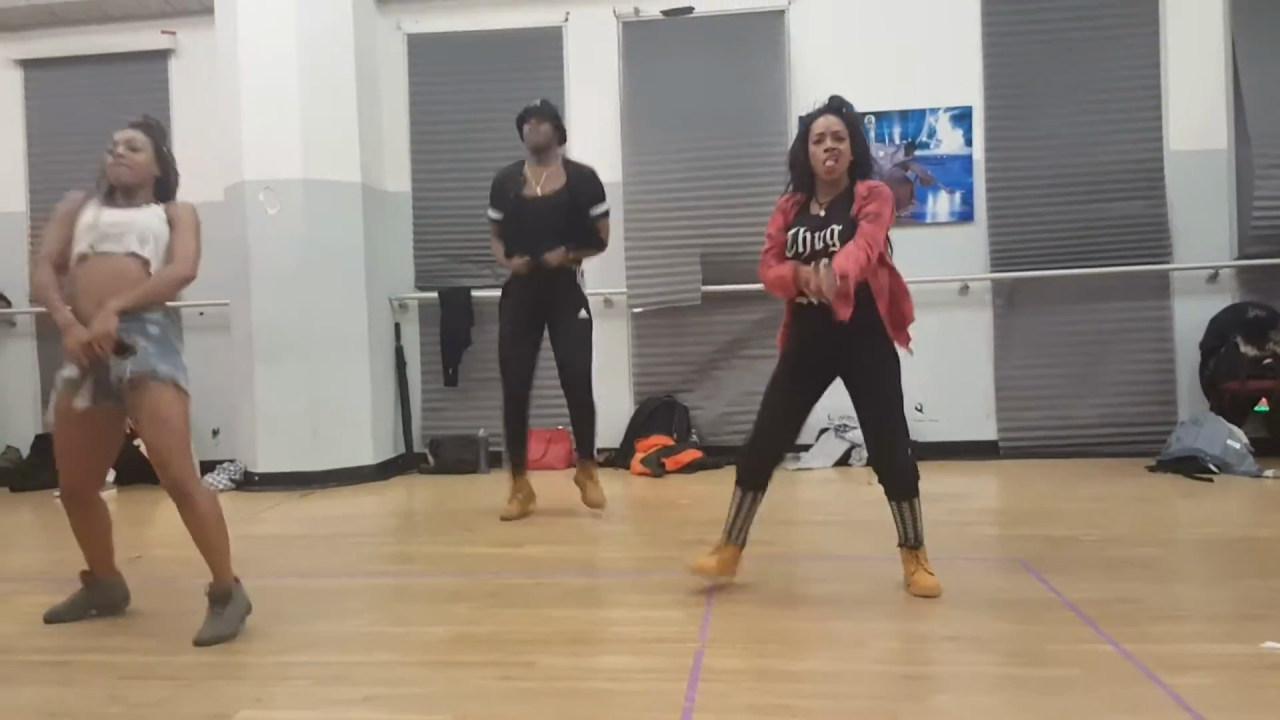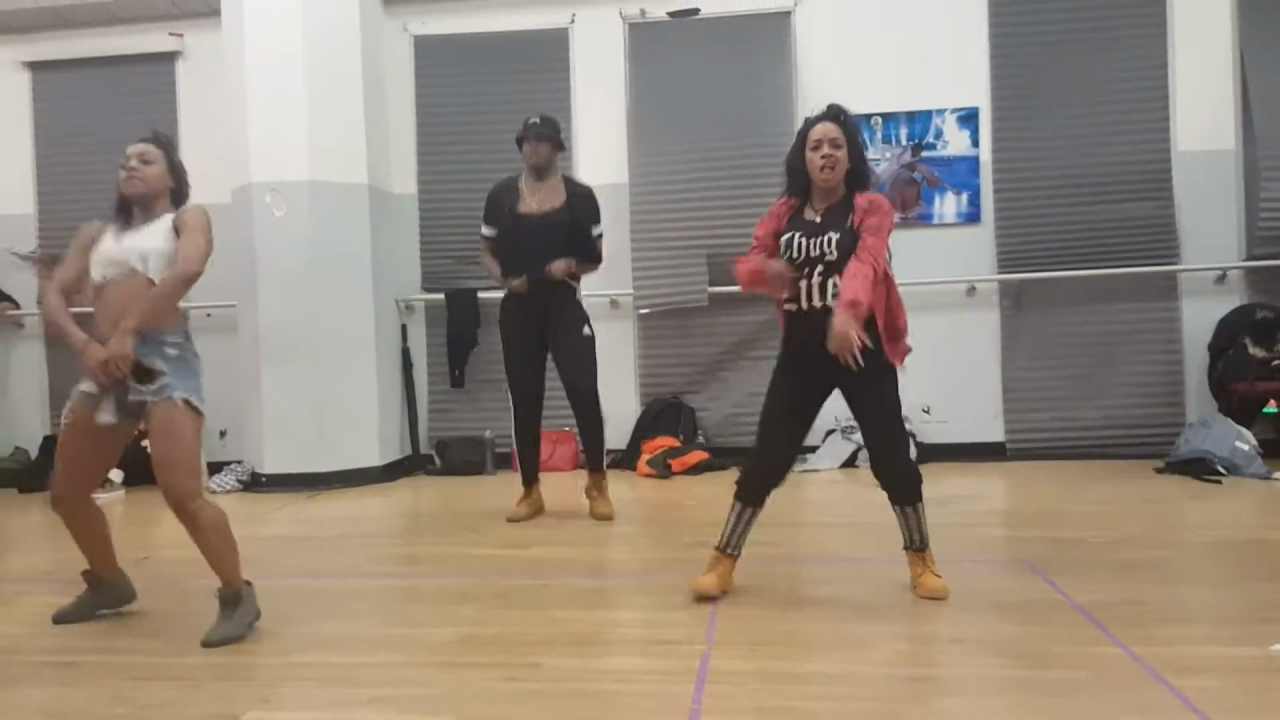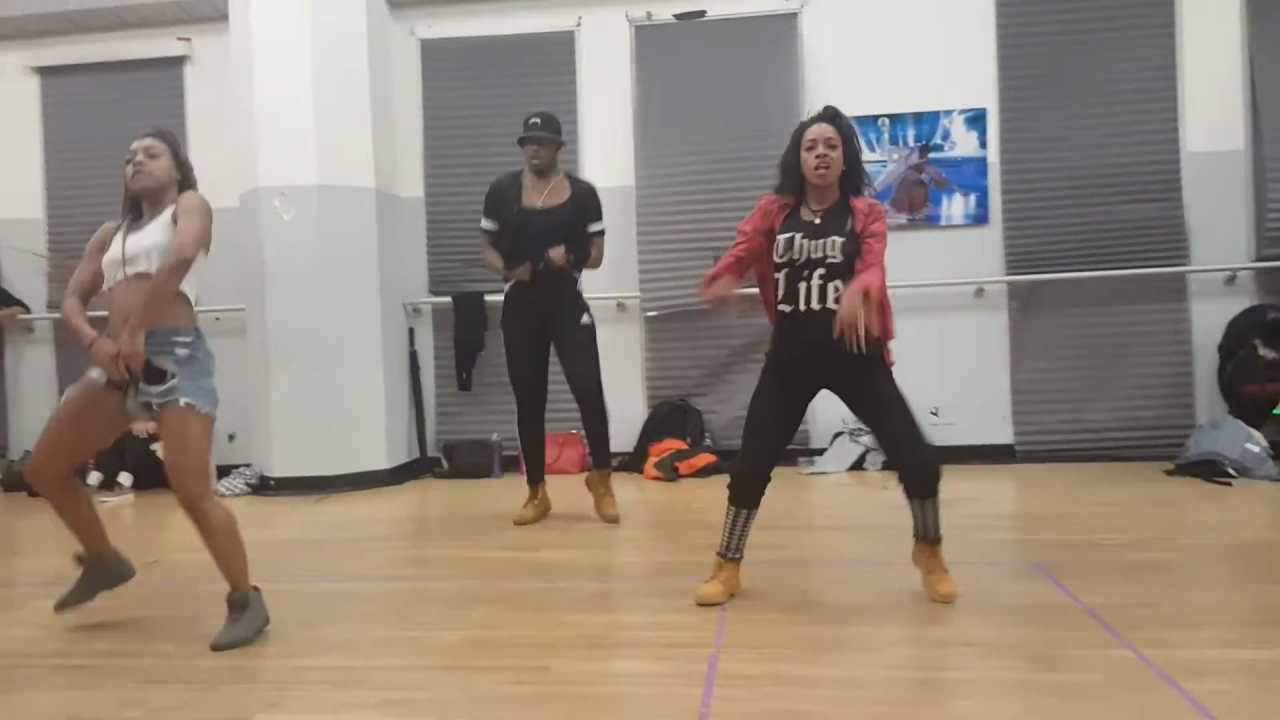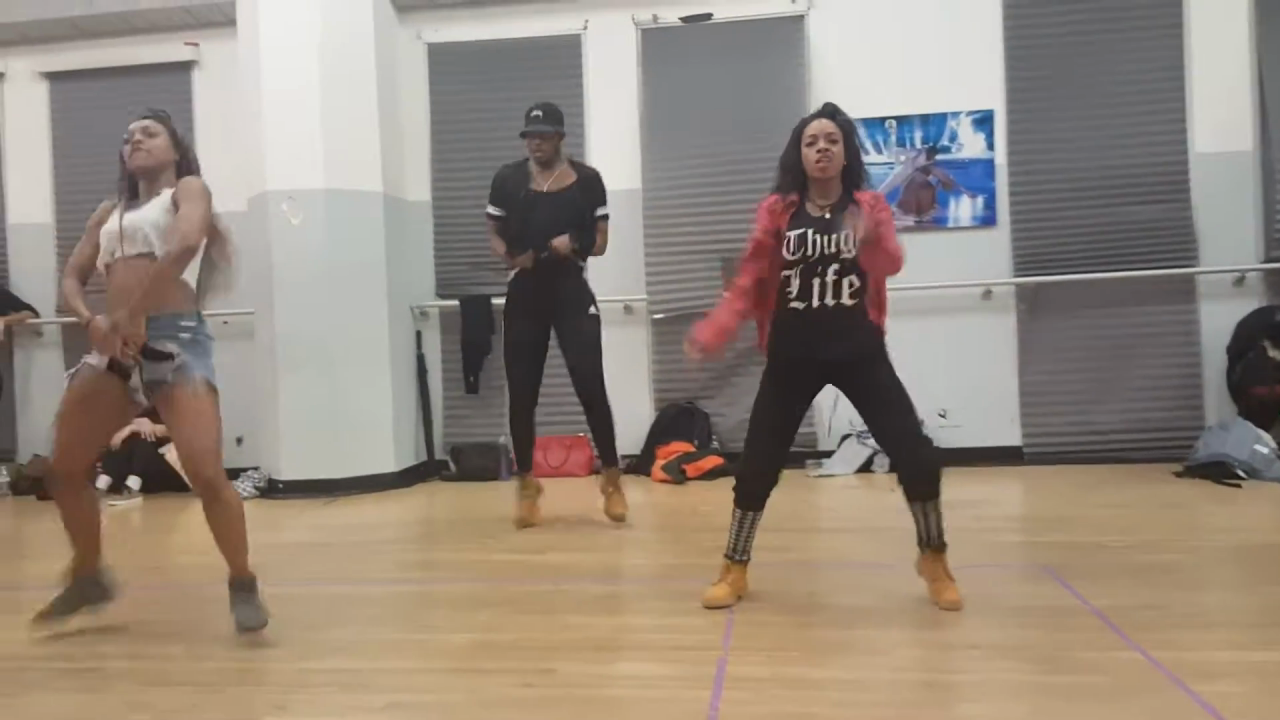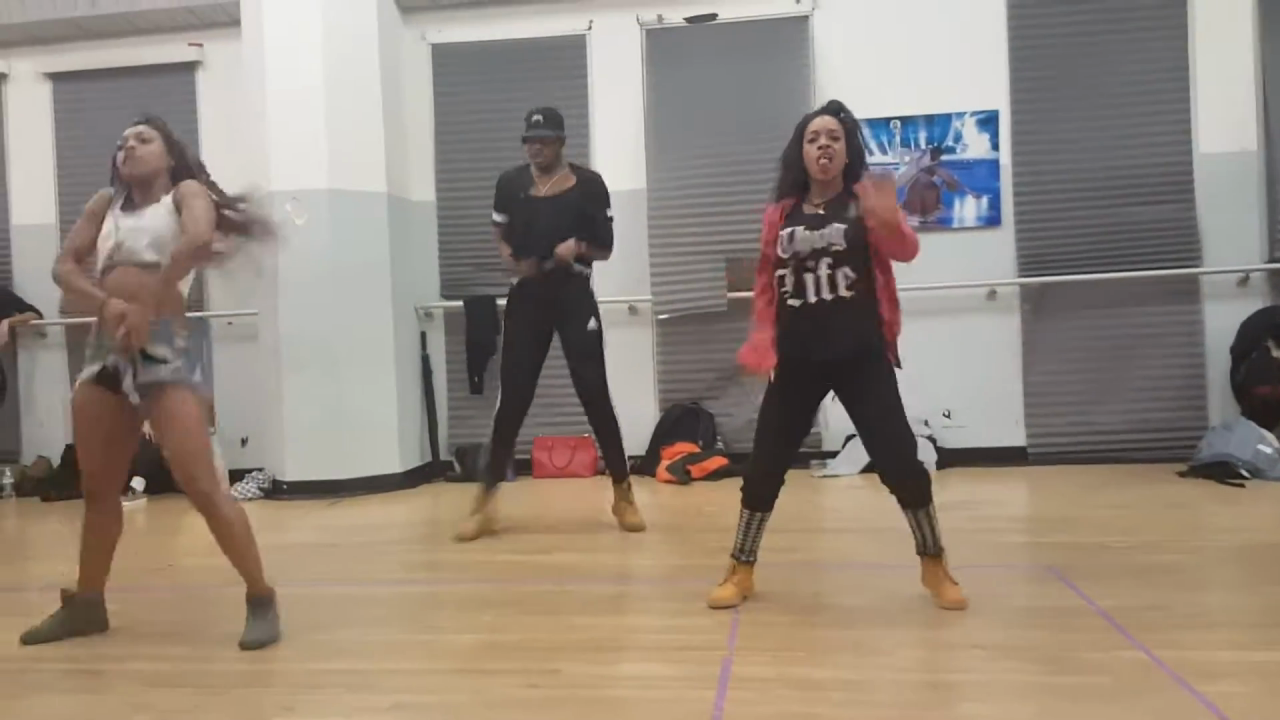
dt=0.1s
person 1, frame 1
left shoulder: (176, 212)
right shoulder: (77, 206)
left elbow: (183, 270)
right elbow: (44, 273)
left wrist: (114, 310)
right wrist: (70, 326)
left hip: (145, 340)
right hip: (86, 351)
left knee: (177, 476)
right knee: (76, 487)
left ankle: (228, 593)
right ankle: (104, 584)
person 1, frame 2
left shoulder: (190, 217)
right shoulder: (96, 235)
left elbow: (187, 272)
right elbow: (54, 299)
left wrist: (128, 333)
right wrist: (86, 345)
left hip: (166, 357)
right hip: (108, 367)
left knee: (181, 493)
right knee: (66, 492)
left ankle: (237, 597)
right ankle: (107, 580)
person 1, frame 3
left shoulder: (190, 206)
right shoulder: (111, 233)
left elbow: (181, 256)
right elbow: (72, 298)
left wrist: (137, 331)
right wrist: (95, 341)
left hip: (174, 355)
right hip: (115, 364)
left knee: (193, 493)
right knee: (42, 467)
left ankle: (246, 601)
right ankle: (103, 560)
person 1, frame 4
left shoulder: (188, 190)
right shoulder: (109, 208)
left elbow: (186, 240)
right elbow: (71, 279)
left wrist: (138, 312)
right wrist: (92, 319)
left hip: (174, 339)
right hip: (111, 344)
left knee: (205, 471)
right knee: (65, 471)
left ankle: (244, 588)
right ankle: (88, 577)
person 1, frame 5
left shoulder: (189, 191)
right shoulder: (104, 204)
left elbow: (198, 239)
right elbow: (64, 265)
left wrist: (146, 307)
right wrist: (105, 302)
left hip: (164, 349)
right hip: (106, 352)
left knee: (199, 484)
right knee: (99, 492)
left ankle: (260, 601)
right ankle: (84, 605)
person 2, frame 1
left shoulder: (874, 196)
right shoulder: (789, 207)
left elbow: (865, 249)
right elbow: (769, 267)
left wrist: (836, 275)
right wrist: (797, 275)
left hip: (866, 342)
right hip: (807, 341)
left knee: (891, 451)
right knee: (763, 446)
left ankle: (914, 556)
right ankle: (729, 548)
person 2, frame 2
left shoulder: (871, 209)
right shoulder: (783, 212)
left elbow: (867, 266)
right elbow: (751, 264)
left wrist: (848, 310)
right wrist: (765, 270)
left hip: (862, 350)
right hip: (800, 354)
left knee: (892, 462)
right knee: (768, 460)
left ankle: (919, 558)
right ankle: (723, 562)
person 2, frame 3
left shoulder: (867, 212)
right shoulder: (773, 211)
left elbow: (873, 269)
right elbow: (740, 256)
left wrist: (858, 296)
right wrist: (720, 282)
left hip: (857, 350)
right hip: (790, 356)
left knee: (915, 456)
right knee: (753, 461)
left ankle: (929, 555)
right ankle: (726, 567)
person 2, frame 4
left shoulder: (867, 205)
right shoulder: (777, 211)
left elbow: (889, 262)
right elbow: (750, 281)
left wrist: (874, 236)
right wrist: (712, 332)
left hip: (859, 352)
right hip: (791, 355)
left knee: (917, 456)
right knee: (757, 463)
left ankle: (935, 562)
right ankle: (734, 570)
person 2, frame 5
left shoulder: (868, 201)
right shoulder: (780, 214)
left elbow: (904, 248)
right elbow: (767, 288)
left wrist: (887, 219)
right wrist: (761, 347)
left hip: (862, 354)
right hip: (796, 358)
left knee: (900, 463)
right knee: (765, 465)
left ankle: (934, 565)
right ankle: (741, 570)
person 3, frame 1
left shoulder: (583, 178)
right shoulder: (506, 179)
left elbow: (601, 238)
right elbow: (496, 236)
left wrist: (568, 255)
right wrist: (508, 261)
left hip: (565, 288)
right hip: (521, 288)
left knee: (577, 379)
right knee: (515, 386)
left ankle: (587, 470)
right ankle: (519, 485)
person 3, frame 2
left shoulder: (579, 196)
right shoulder: (501, 195)
left elbow: (596, 258)
right elbow: (488, 253)
left wrist: (571, 267)
right wrist: (504, 279)
left hip: (565, 305)
right hip: (519, 308)
left knee: (584, 393)
right knee: (525, 402)
left ankle: (596, 484)
right ankle: (531, 491)
person 3, frame 3
left shoulder: (582, 193)
right shoulder: (502, 190)
left elbow: (595, 255)
right elbow: (488, 246)
left wrist: (568, 257)
right wrist: (508, 271)
left hip: (566, 299)
right hip: (521, 303)
left knee: (588, 386)
right knee: (528, 402)
left ankle: (601, 479)
right ankle: (536, 493)
person 3, frame 4
left shoulder: (586, 180)
right shoulder: (507, 178)
left elbow: (598, 243)
right elbow: (494, 235)
left wrist: (572, 245)
right wrist: (510, 256)
left hip: (570, 288)
right hip: (524, 289)
left knee: (590, 383)
right knee: (522, 390)
left ankle: (613, 482)
right ankle: (527, 485)
person 3, frame 5
left shoulder: (588, 183)
right shoulder: (510, 182)
left elbow: (605, 246)
right elbow: (501, 240)
left wrist: (578, 248)
right wrist: (515, 263)
left hip: (574, 295)
right hip: (527, 297)
left knee: (595, 395)
right knee: (512, 400)
left ankle: (623, 495)
right ankle: (484, 502)
